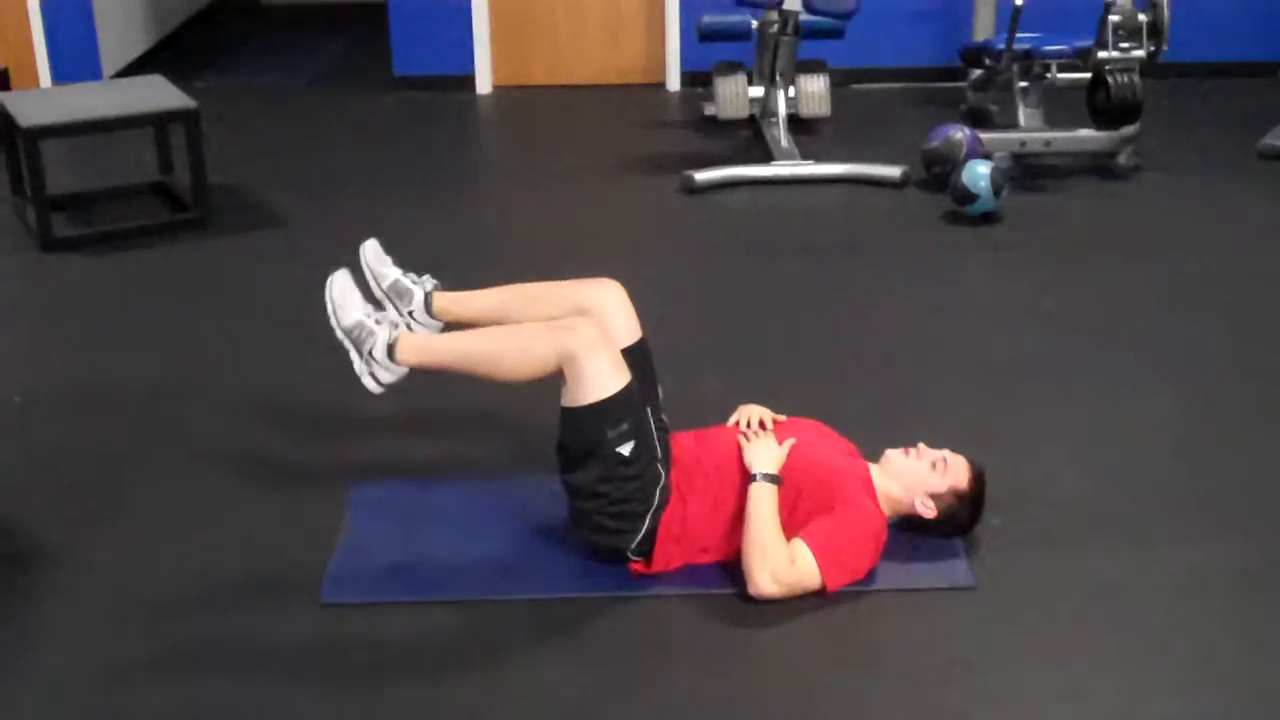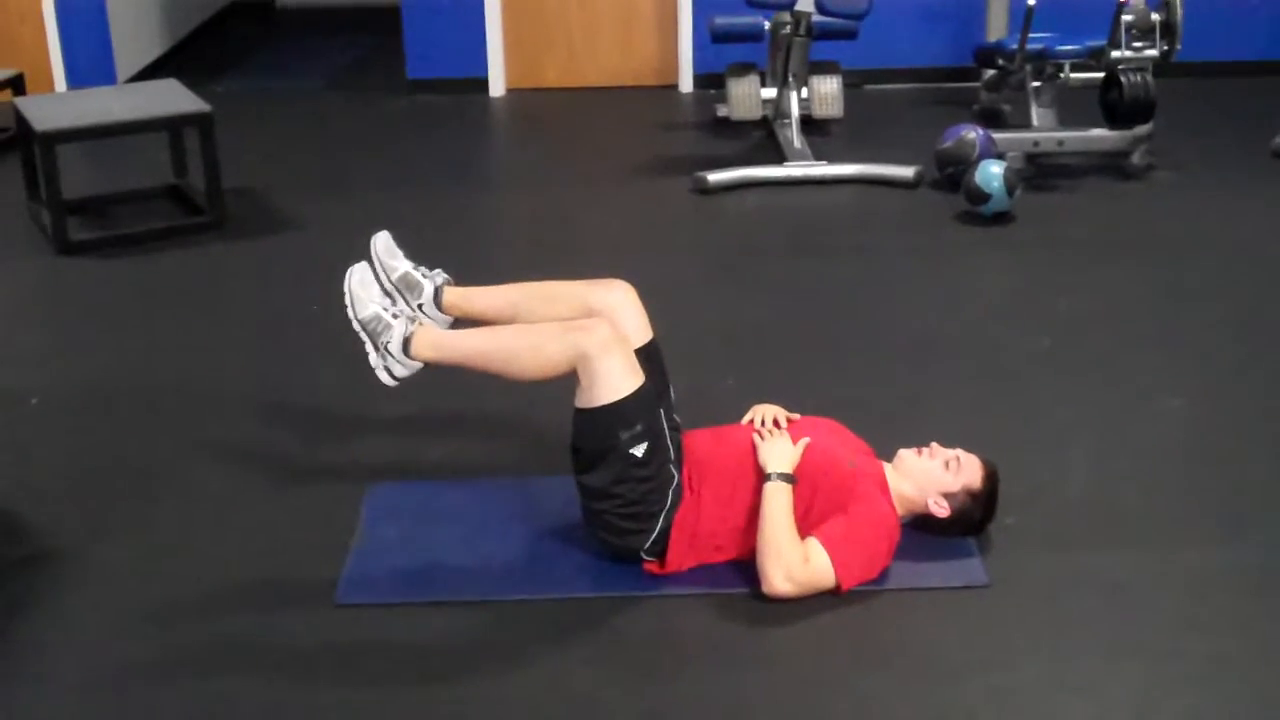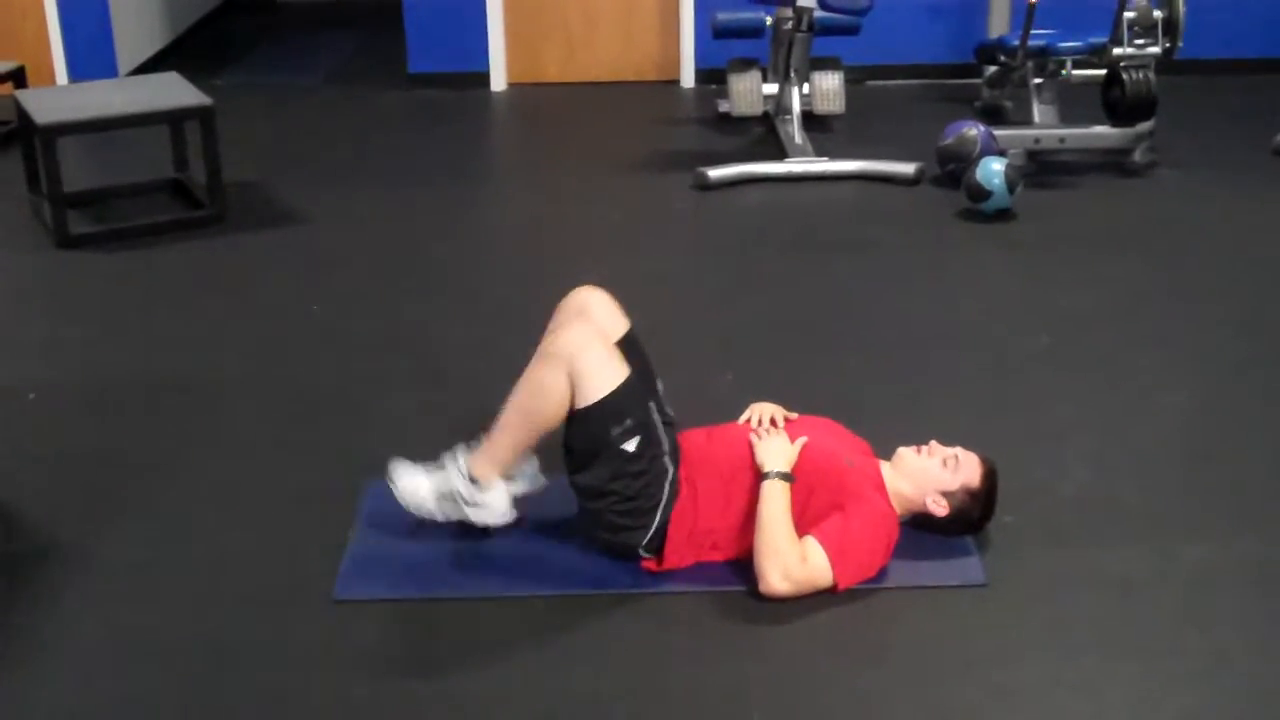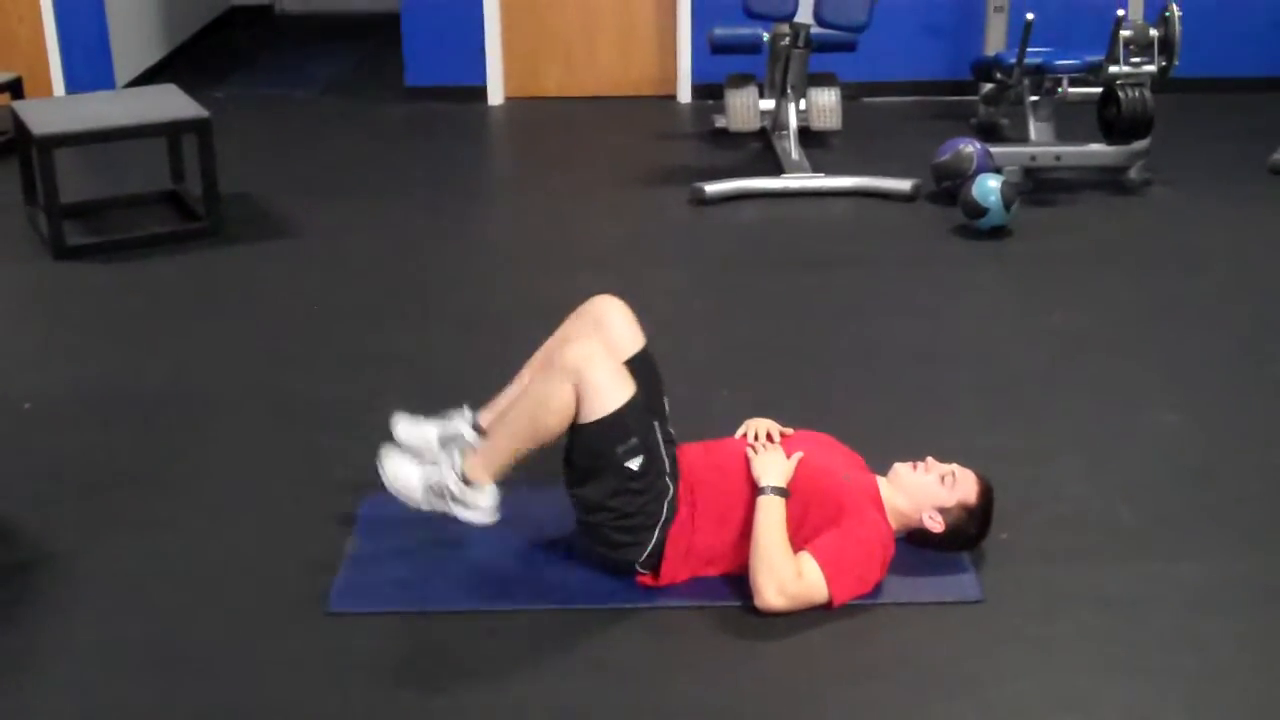
dt=0.5s
person 1, frame 1
left shoulder: (860, 526)
right shoulder: (848, 464)
left elbow: (766, 579)
left wrist: (764, 475)
right wrist: (756, 418)
left hip: (636, 514)
right hip: (661, 460)
left knee: (582, 338)
right knee: (602, 297)
left ankle: (393, 352)
right ankle: (429, 307)
person 1, frame 2
left shoulder: (874, 523)
right shoulder: (860, 460)
left elbow: (781, 578)
left wrist: (779, 472)
right wrist: (770, 418)
left hip: (652, 514)
right hip: (673, 459)
left knee: (596, 338)
right knee: (613, 297)
left ankle: (407, 346)
right ankle: (437, 301)
person 1, frame 3
left shoulder: (872, 523)
right shoulder: (861, 460)
left elbow: (778, 577)
left wrist: (775, 471)
right wrist: (769, 416)
left hip: (649, 512)
right hip: (672, 456)
left knee: (579, 343)
right knee: (588, 304)
left ankle: (479, 483)
right ankle: (507, 463)
person 1, frame 4
left shoulder: (868, 539)
right shoulder: (852, 470)
left elbow: (773, 592)
left wrist: (772, 487)
right wrist: (763, 432)
left hip: (645, 527)
right hip: (671, 475)
left knee: (585, 357)
right knee: (608, 314)
left ankle: (470, 485)
right ankle: (477, 434)
